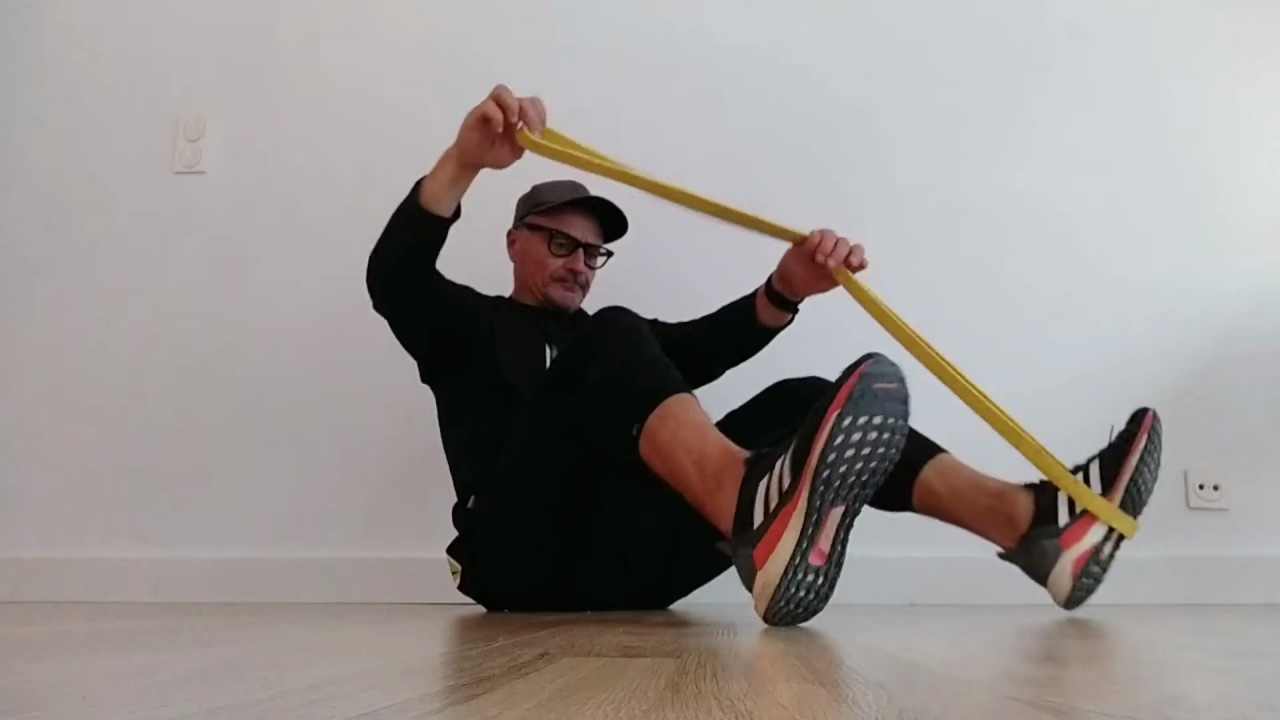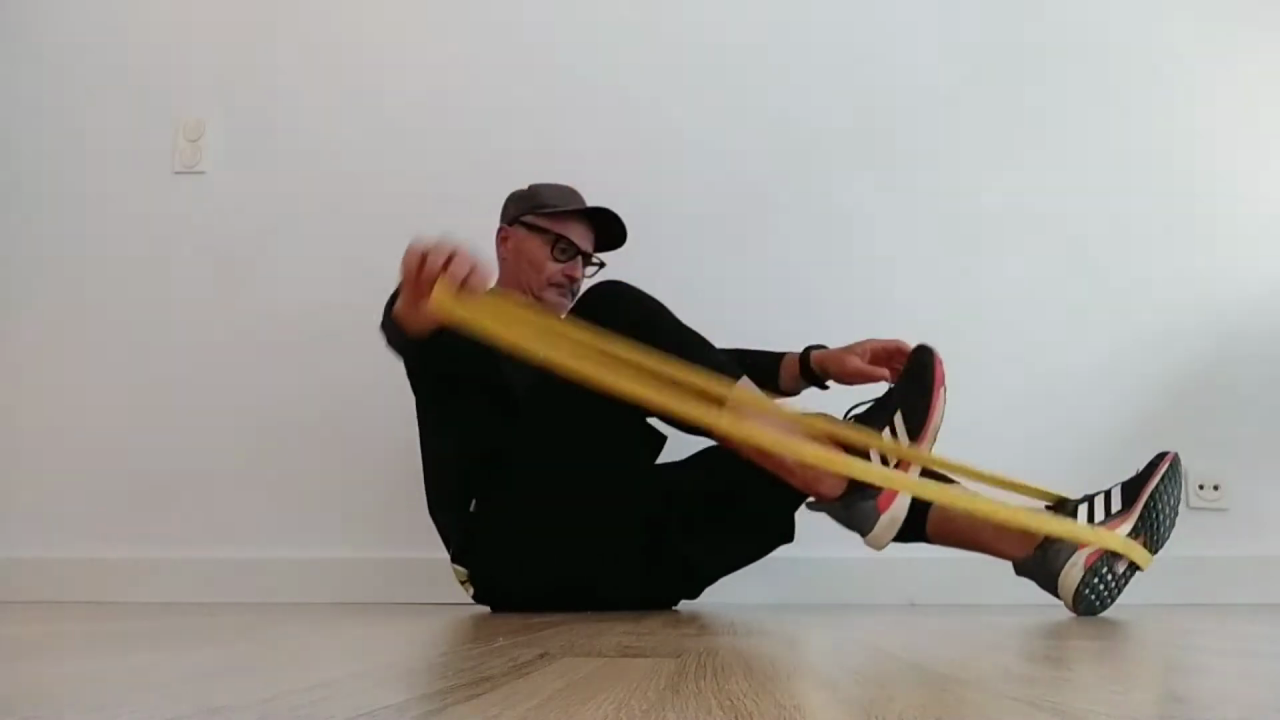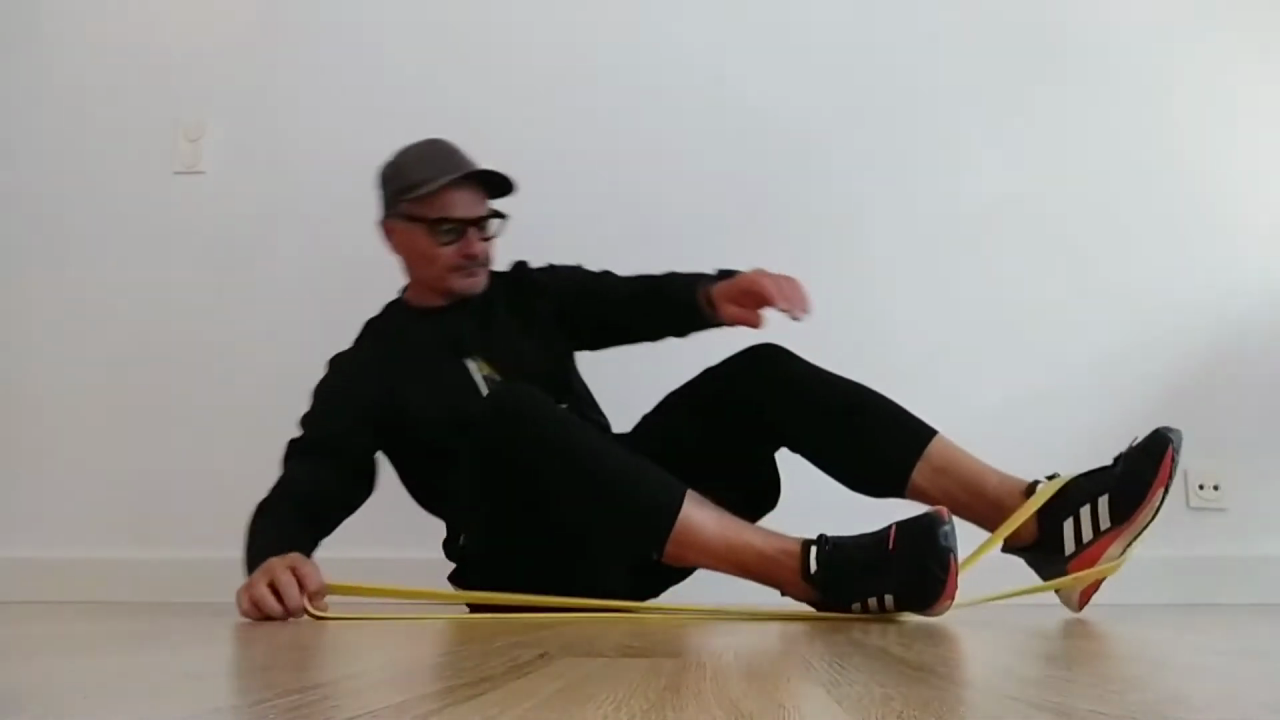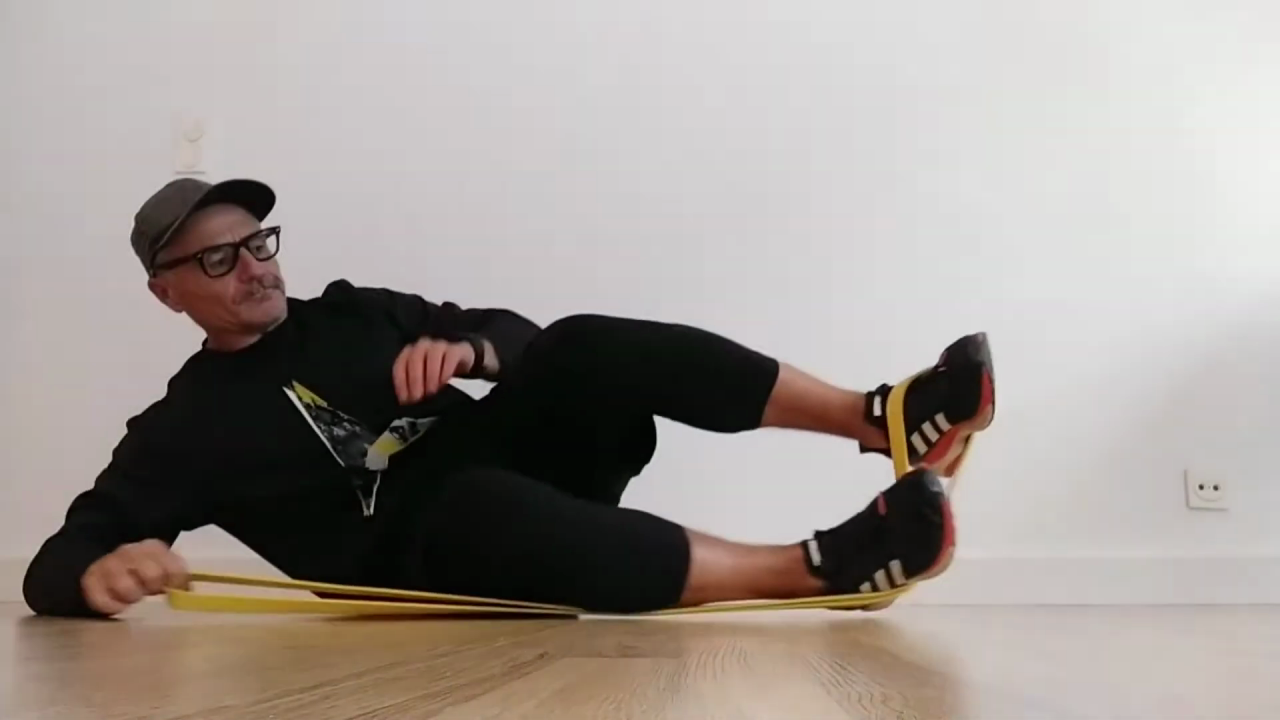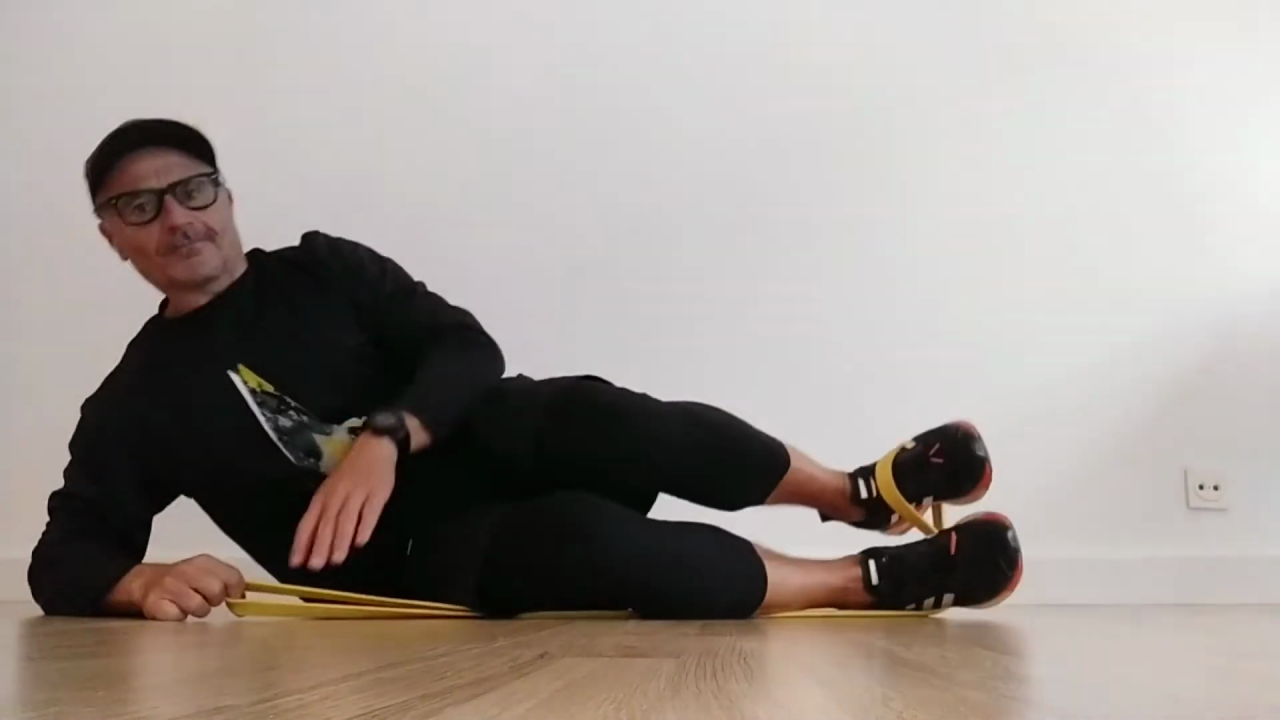
dt=1s
person 1, frame 1
left shoulder: (610, 344)
right shoulder: (472, 325)
left elbow: (712, 343)
right elbow: (392, 280)
left wrist: (788, 289)
right wrist: (463, 160)
left hip: (623, 560)
right hip: (525, 558)
left knee: (798, 405)
right knee: (614, 341)
left ankle: (1035, 522)
right ankle: (758, 515)
person 1, frame 2
right shoulder: (461, 325)
left elbow: (707, 381)
right elbow: (411, 325)
left wrist: (816, 365)
right wrist: (425, 288)
left hip: (617, 559)
right hip: (523, 555)
left knee: (800, 458)
right knee: (615, 313)
left ankle: (1052, 545)
right ankle: (846, 485)
person 1, frame 3
left shoulder: (531, 294)
right shoulder: (371, 367)
left elbow: (640, 303)
right elbow: (307, 492)
left wrist: (715, 295)
right wrist: (276, 558)
left hip: (616, 541)
right hip: (529, 568)
left knee: (760, 376)
right knee: (511, 416)
left ankle: (1041, 525)
right ankle: (817, 571)
person 1, frame 4
left shoulder: (351, 314)
right shoulder: (179, 430)
left elbow: (514, 337)
right elbow: (50, 569)
left wrist: (465, 349)
right wrist: (102, 570)
left hip: (506, 457)
right hip: (427, 563)
left knee: (584, 348)
right knee: (481, 504)
left ankle: (884, 417)
right ankle: (818, 566)
person 1, frame 5
left shoulder: (327, 269)
right shoulder: (133, 402)
left elbow: (469, 351)
right elbow: (60, 562)
left wrist: (382, 441)
right wrist: (142, 581)
left hip: (479, 444)
right hip: (411, 556)
left knee: (600, 423)
right knee: (579, 540)
left ankle: (859, 494)
right ankle: (874, 582)
